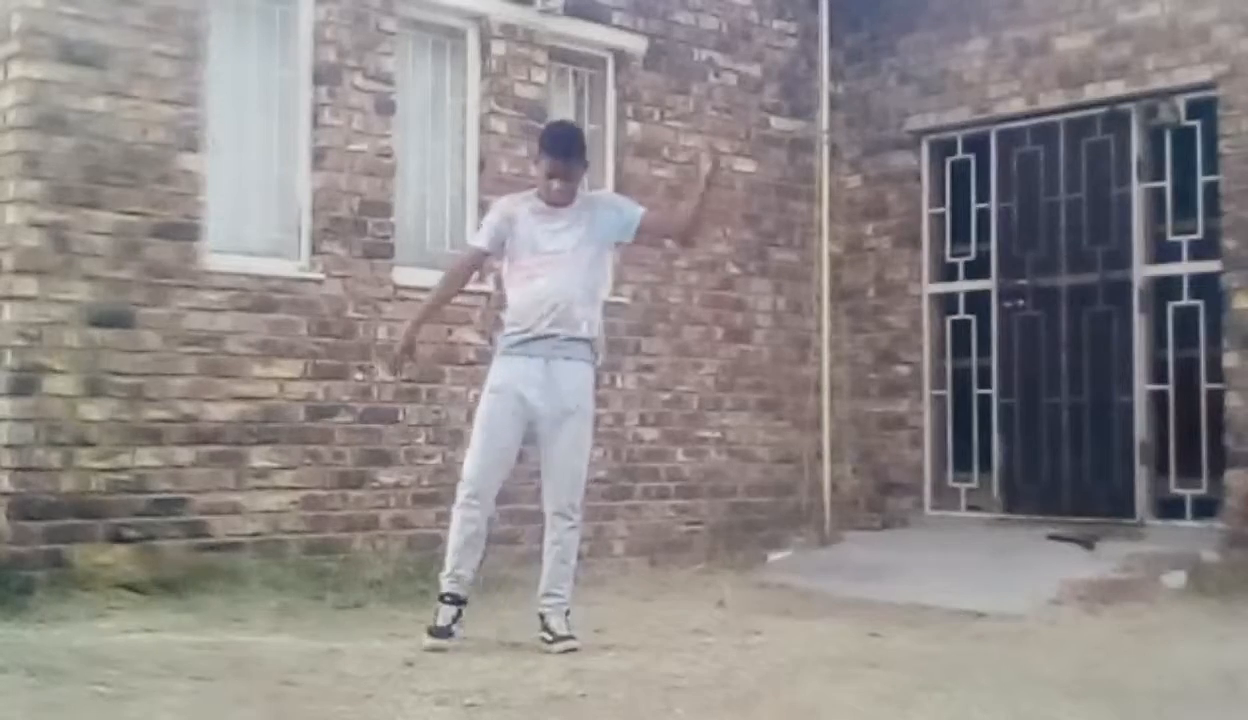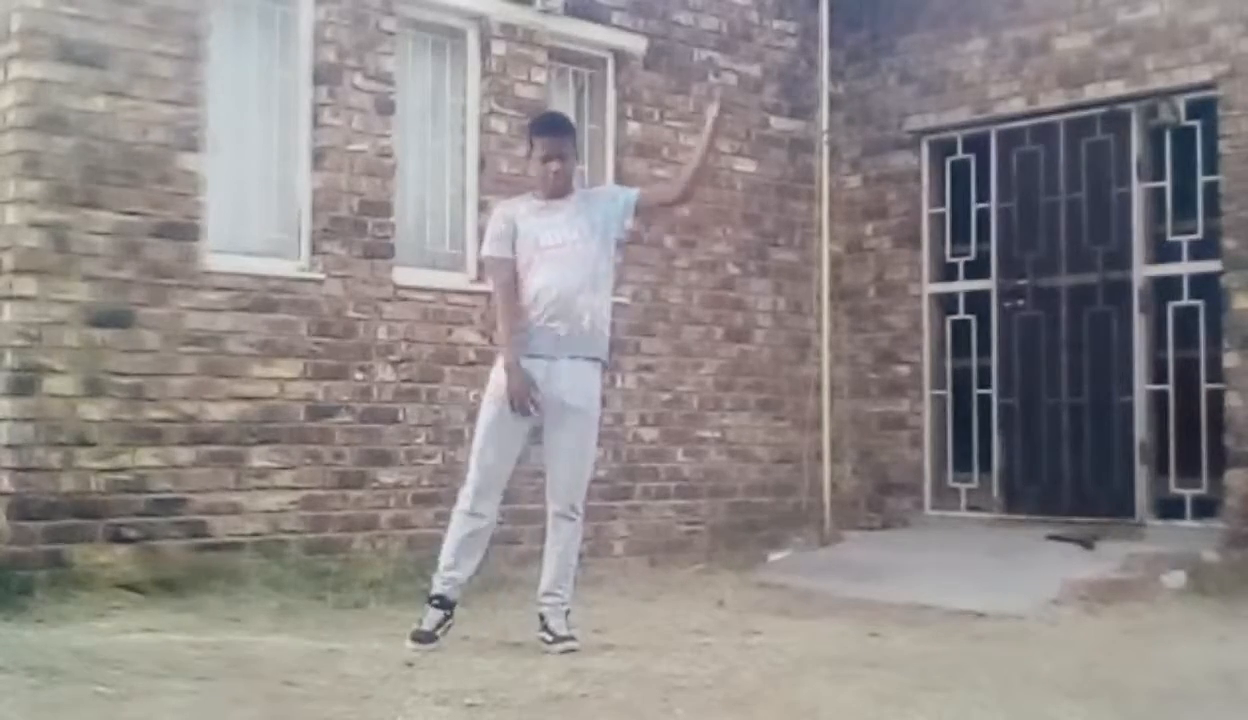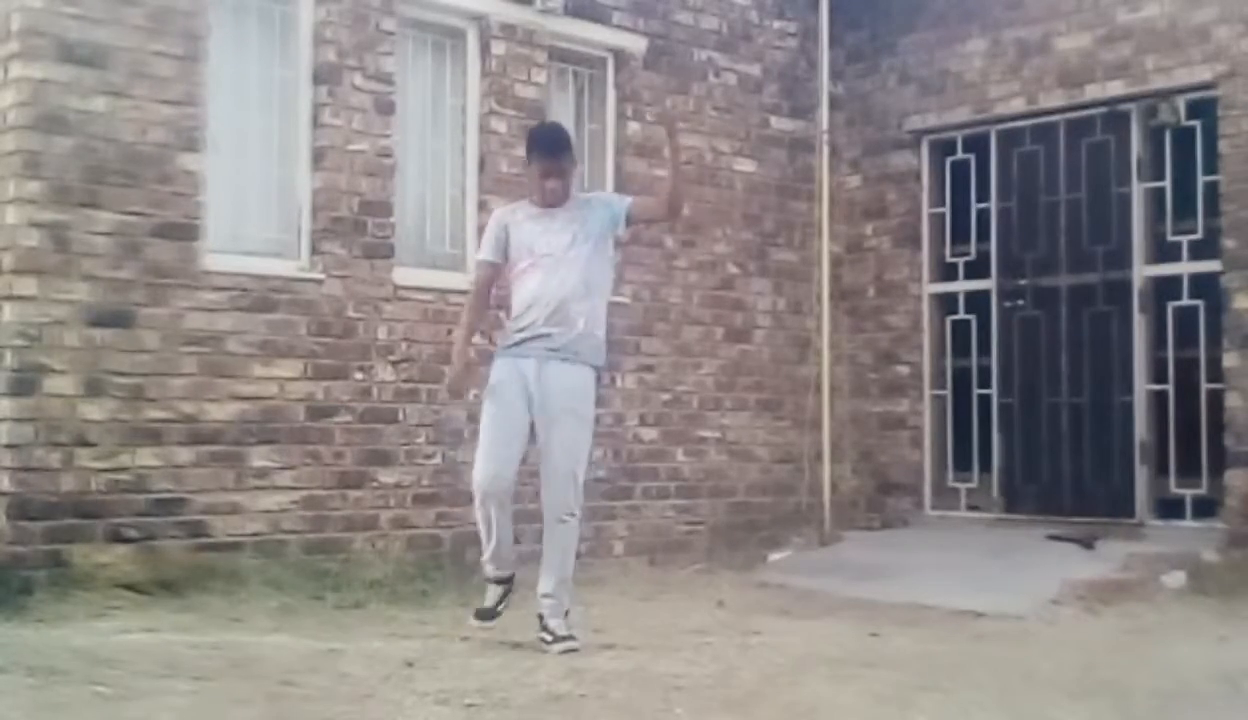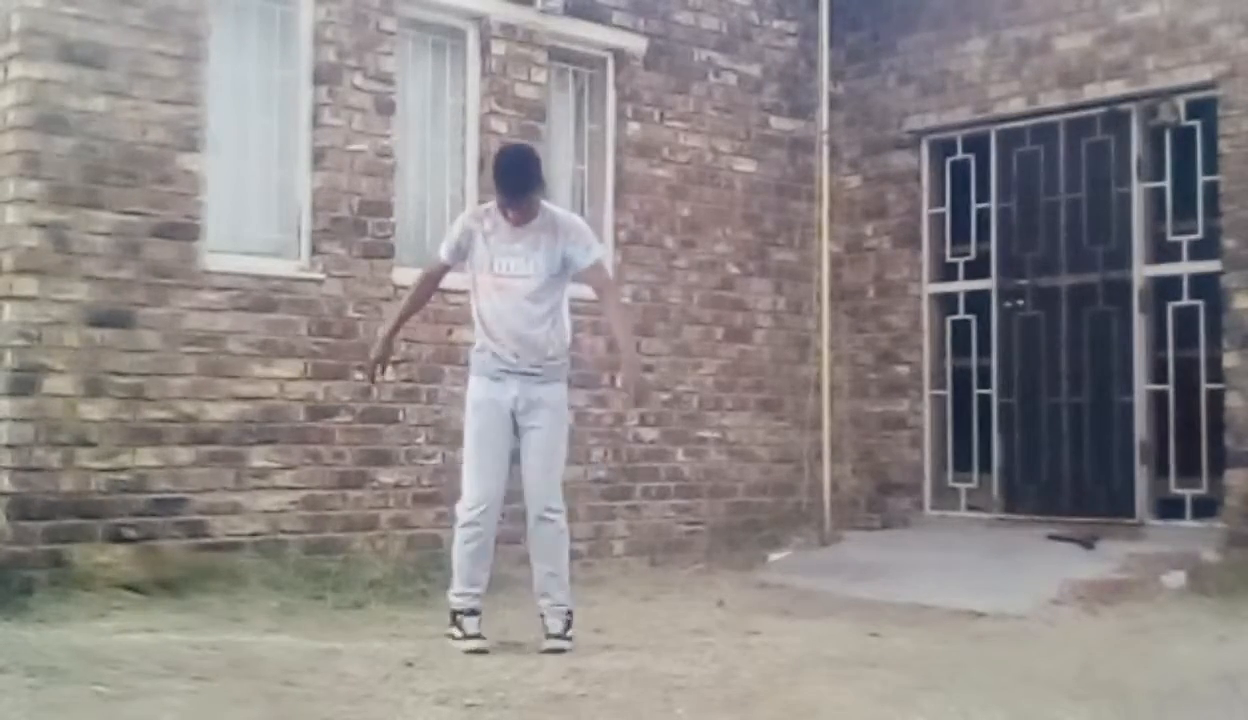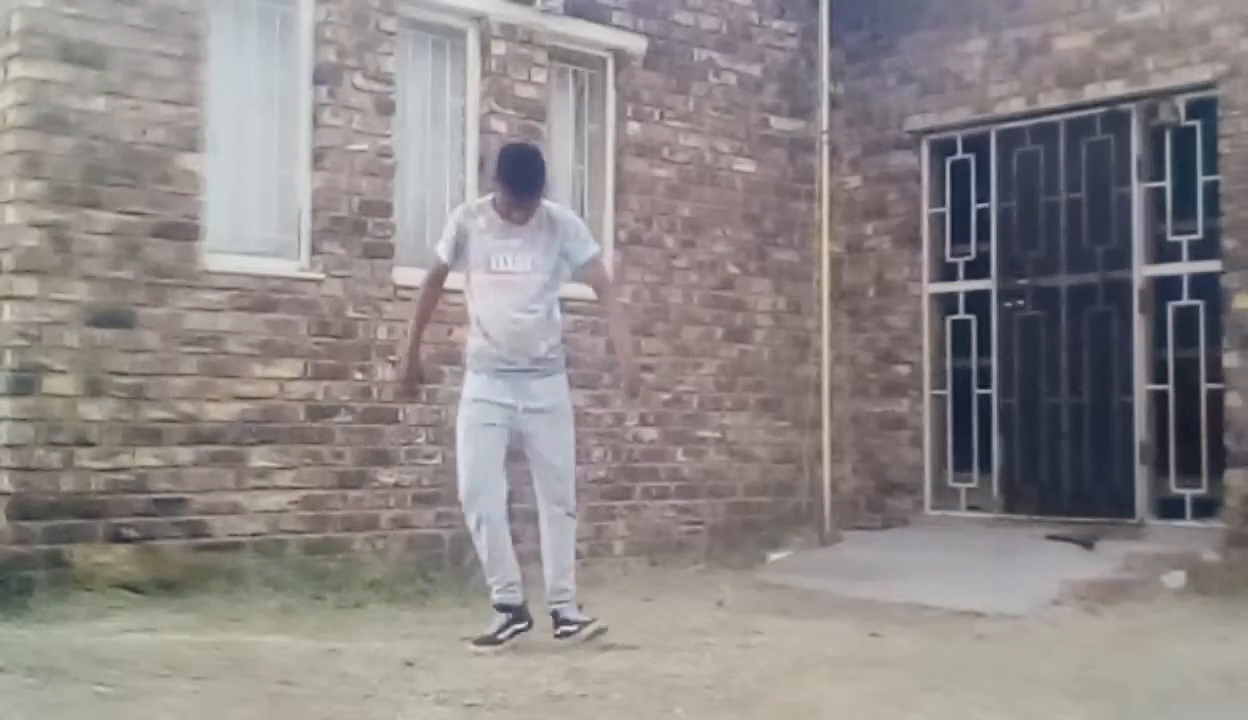
dt=1s
person 1, frame 1
left shoulder: (607, 211)
right shoulder: (508, 211)
left elbow: (680, 230)
right elbow: (464, 268)
left wrist: (704, 182)
right wrist: (415, 324)
left hip: (572, 369)
right hip: (513, 364)
left knee: (564, 500)
right knee: (478, 482)
left ankle: (554, 610)
right ankle: (453, 595)
person 1, frame 2
left shoulder: (606, 204)
right shoulder: (508, 215)
left elbow: (678, 193)
right elbow: (504, 295)
left wrist: (709, 129)
right wrist: (512, 366)
left hip: (579, 370)
right hip: (520, 364)
left knee: (567, 501)
right knee: (481, 487)
left ankle: (553, 612)
right ankle: (442, 599)
person 1, frame 3
left shoulder: (602, 210)
right shoulder: (507, 220)
left elbow: (668, 209)
right elbow: (482, 289)
left wrist: (671, 145)
right wrist: (460, 350)
left hip: (574, 367)
right hip: (514, 361)
left knee: (564, 496)
right knee: (490, 479)
left ankle: (553, 611)
right ankle: (498, 572)
person 1, frame 4
left shoulder: (569, 230)
right shoulder: (472, 225)
left elbow: (607, 292)
right elbow: (431, 280)
left wrist: (628, 355)
right wrist: (388, 337)
left hip: (547, 382)
right hip: (490, 378)
left knee: (546, 501)
right knee: (480, 497)
left ankle: (554, 613)
right ankle: (465, 609)
person 1, frame 5
left shoulder: (563, 225)
right shoulder: (467, 220)
left elbow: (603, 289)
right elbow: (434, 282)
left wrist: (625, 352)
right wrist: (411, 352)
left hip: (546, 378)
right hip: (487, 377)
left knee: (557, 497)
right knee: (478, 489)
left ankle: (563, 607)
right ankle: (508, 606)
